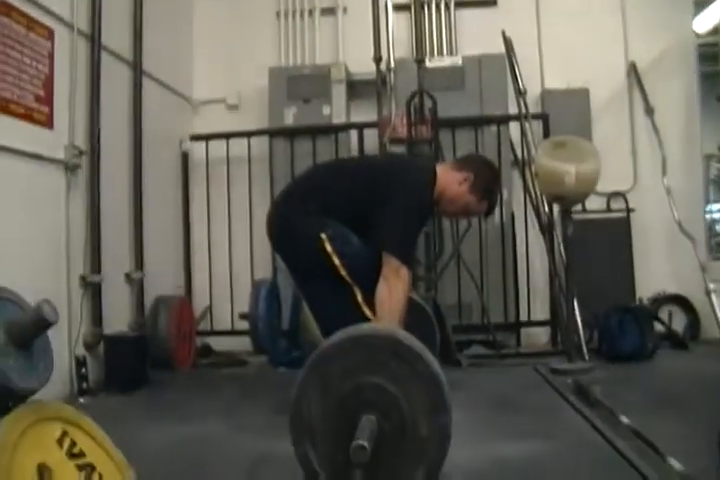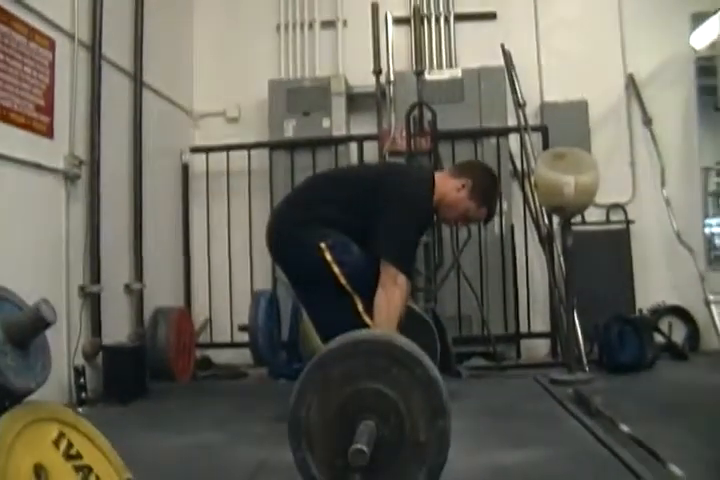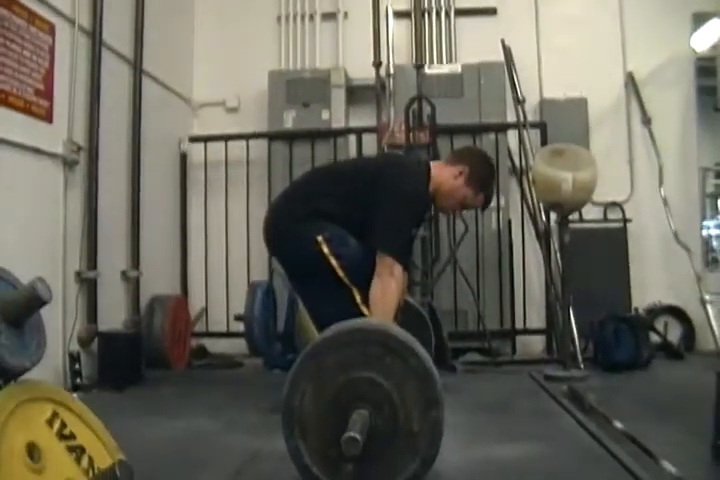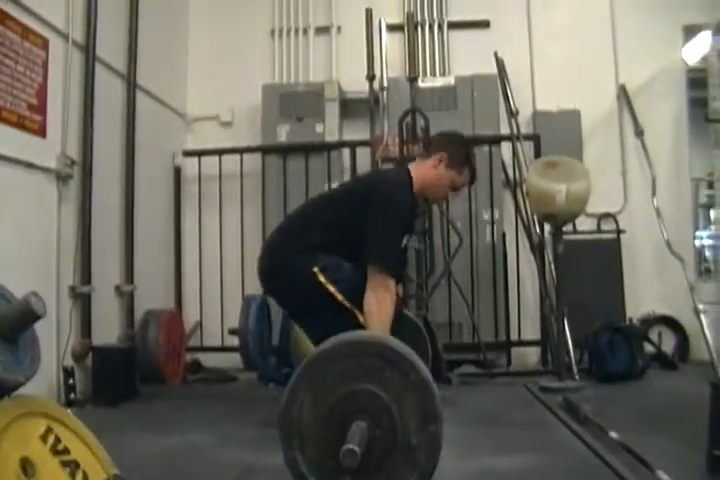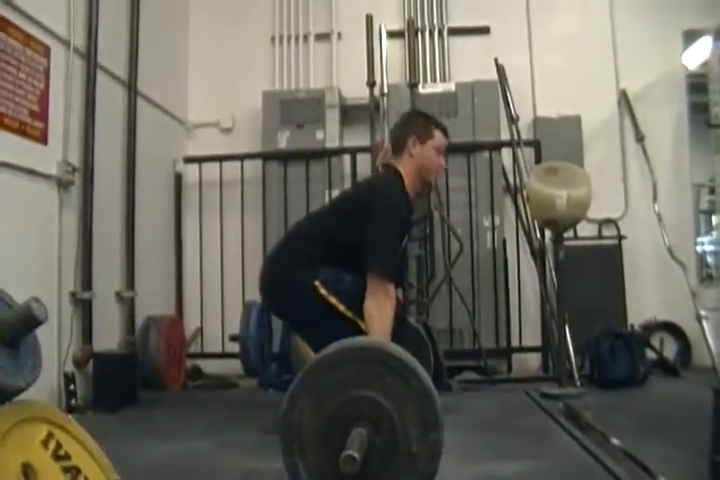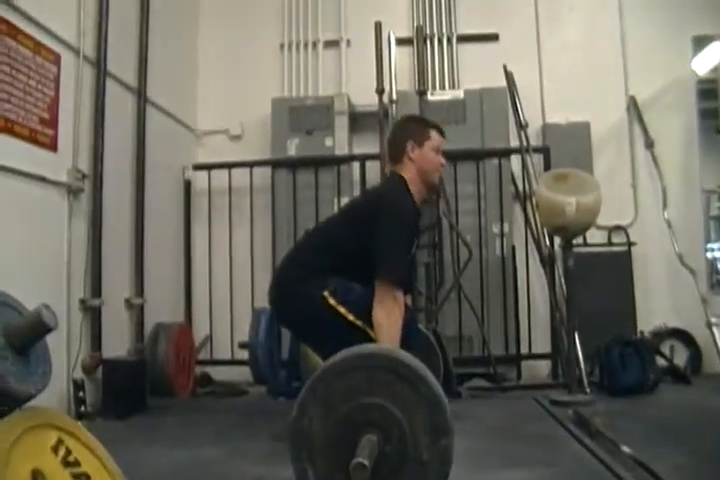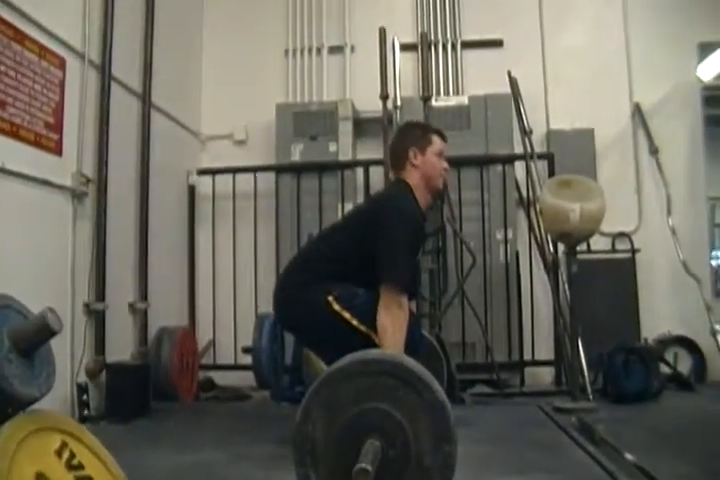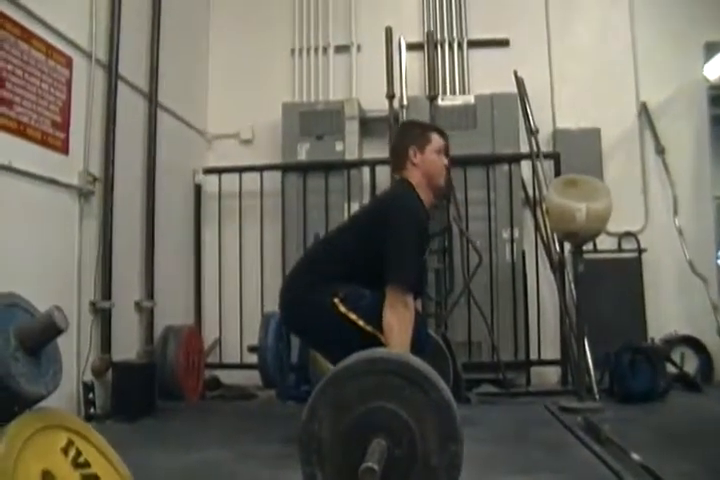
dt=0.3s
person 1, frame 1
left shoulder: (417, 181)
right shoulder: (413, 188)
left elbow: (397, 270)
right elbow: (393, 274)
left hip: (299, 218)
right hip: (301, 218)
right knee: (362, 323)
person 1, frame 2
left shoulder: (416, 193)
right shoulder: (412, 196)
left elbow: (398, 278)
right elbow: (391, 281)
left hip: (299, 229)
right hip: (301, 228)
person 1, frame 3
left shoulder: (414, 184)
right shoulder: (408, 186)
left elbow: (396, 270)
right elbow: (387, 272)
left hip: (297, 223)
right hip: (299, 222)
person 1, frame 4
left shoulder: (396, 191)
right shoulder: (395, 195)
left elbow: (389, 281)
right elbow: (380, 285)
left hip: (293, 258)
right hip: (294, 259)
person 1, frame 5
left shoulder: (390, 194)
right shoulder: (388, 198)
left elbow: (387, 288)
right elbow: (379, 290)
left hip: (290, 275)
right hip: (296, 274)
person 1, frame 6
left shoulder: (397, 201)
right shoulder: (395, 205)
left elbow: (397, 292)
right elbow: (387, 297)
left hip: (299, 288)
right hip: (305, 287)
right knee: (399, 333)
person 1, frame 7
left shoulder: (402, 206)
right shoulder: (400, 210)
left elbow: (402, 298)
right elbow: (392, 302)
left hip: (304, 292)
right hip: (309, 292)
right knee: (403, 339)
person 1, frame 8
left shoulder: (404, 205)
right shoulder: (405, 210)
left elbow: (406, 297)
right elbow: (398, 301)
left hip: (310, 295)
right hip: (314, 295)
right knee: (411, 338)
